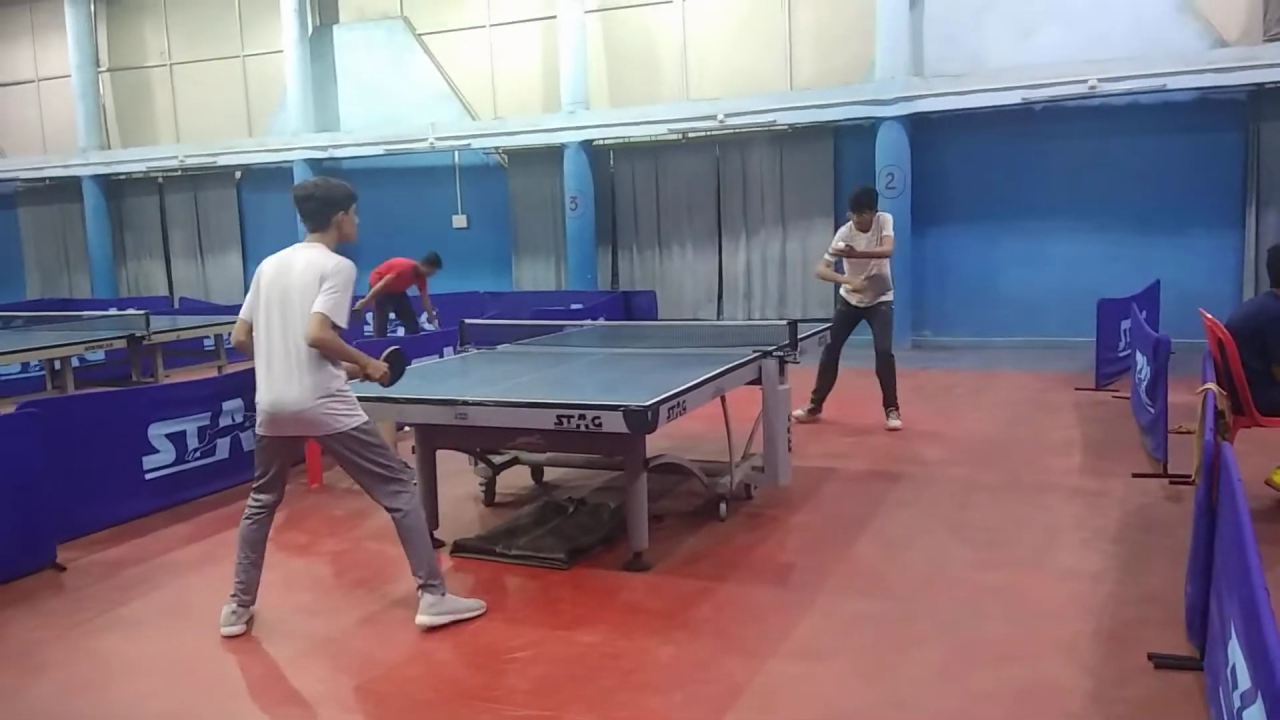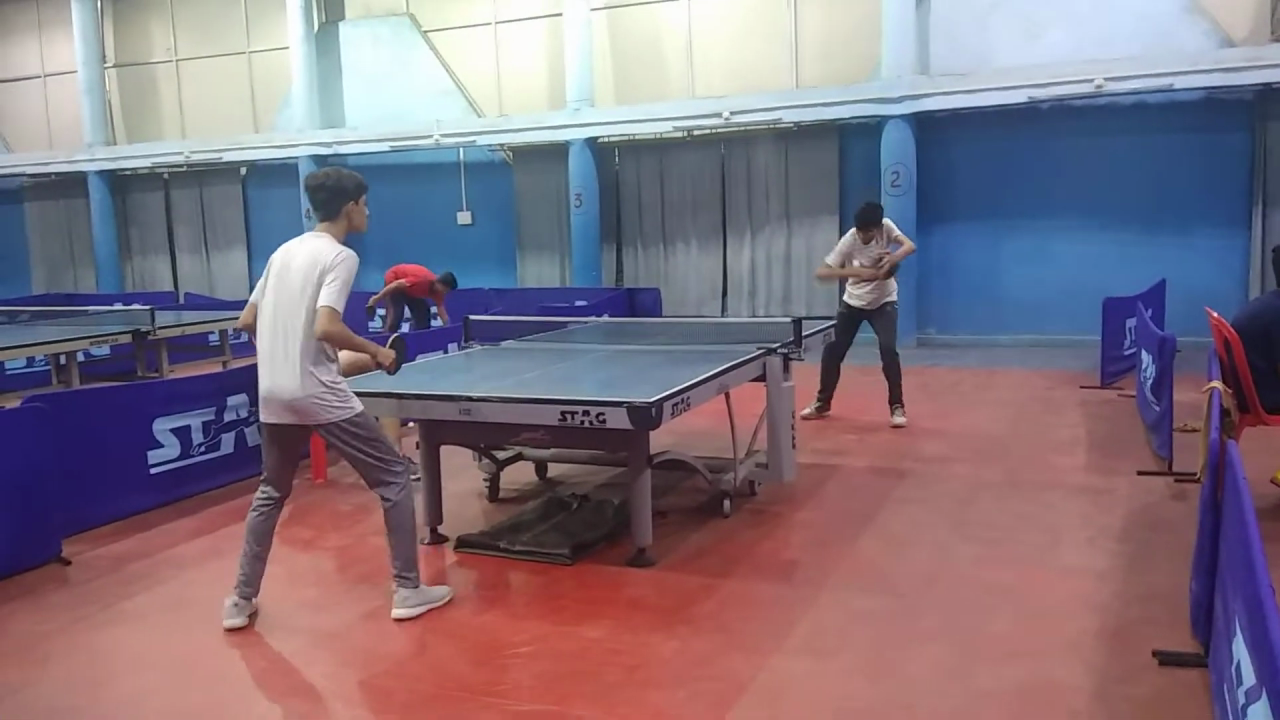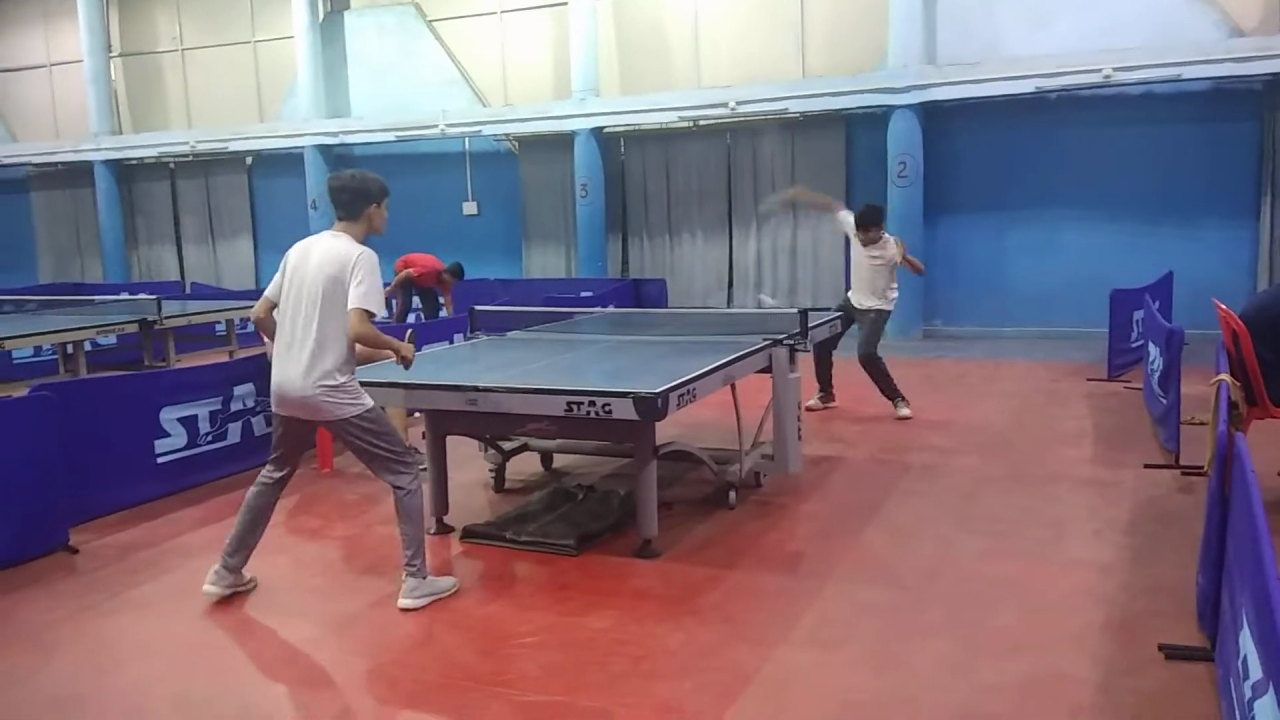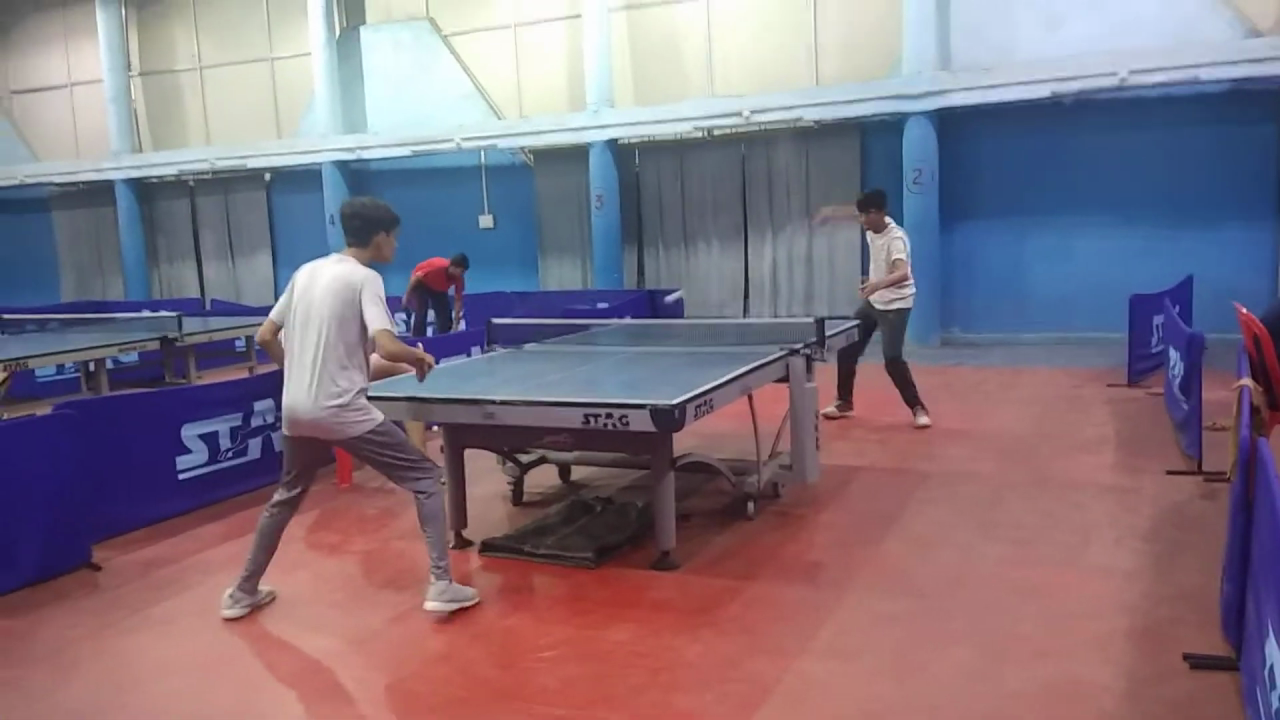
dt=0.2s
person 1, frame 1
left shoulder: (269, 265)
right shoulder: (337, 266)
left elbow: (240, 337)
right elbow: (317, 334)
right wrist: (366, 364)
left hip: (272, 406)
right hip: (326, 405)
left knee: (262, 500)
right knee: (399, 489)
left ankle: (238, 606)
right ankle: (432, 596)
person 1, frame 2
left shoulder: (282, 253)
right shoulder: (339, 255)
left elbow: (248, 322)
right elbow: (327, 328)
right wrist: (377, 351)
left hip: (274, 395)
right hip: (320, 395)
left knee: (272, 492)
right knee: (392, 480)
left ankle: (241, 600)
right ankle: (407, 590)
person 1, frame 3
left shoulder: (298, 250)
right shoulder: (360, 257)
left elbow: (261, 316)
right elbow: (358, 330)
right wrist: (398, 347)
left hip: (286, 389)
right hip: (332, 392)
left knee: (275, 473)
right knee: (404, 472)
left ankle: (226, 571)
right ankle: (415, 580)
person 1, frame 4
left shoulder: (305, 273)
right shoulder: (363, 279)
left elbow: (266, 337)
right elbow: (388, 347)
right wrist: (421, 357)
left hip: (297, 411)
right hip: (342, 410)
left knee: (287, 496)
right knee: (424, 478)
left ankle: (243, 591)
right ankle: (442, 584)
person 2, frame 1
left shoulder: (884, 220)
right shoulder: (844, 233)
left elbow: (886, 251)
right elbow: (821, 270)
left wrist: (856, 253)
right wrist: (847, 281)
left hip: (880, 300)
right hip: (849, 300)
left knee: (884, 353)
right knee: (831, 350)
left ankle: (891, 409)
right ankle: (815, 405)
person 2, frame 2
left shoulder: (887, 227)
right shoulder: (849, 241)
left elbow: (909, 246)
right elbow: (822, 273)
left wrist: (890, 259)
right wrist: (855, 273)
left hip: (883, 302)
right hip: (851, 302)
left knee: (888, 352)
right knee: (831, 351)
left ankle: (897, 407)
right ankle: (822, 403)
person 2, frame 3
left shoulder: (890, 246)
right shoulder: (856, 227)
left elbow: (920, 270)
right elbow: (833, 206)
left wrist: (905, 258)
right wrist: (802, 196)
left hip: (877, 307)
right hip: (852, 301)
left knee: (866, 354)
right knee: (822, 344)
left ankle: (898, 400)
right ankle: (826, 394)
person 2, frame 4
left shoulder: (895, 237)
right shoulder: (873, 226)
left elbow: (903, 274)
right elbow: (858, 214)
left wrist: (876, 285)
right wrist: (834, 212)
left hip: (896, 306)
right hip: (872, 302)
left knee: (893, 359)
right knee: (847, 349)
left ankle: (918, 408)
right ankle: (844, 402)
